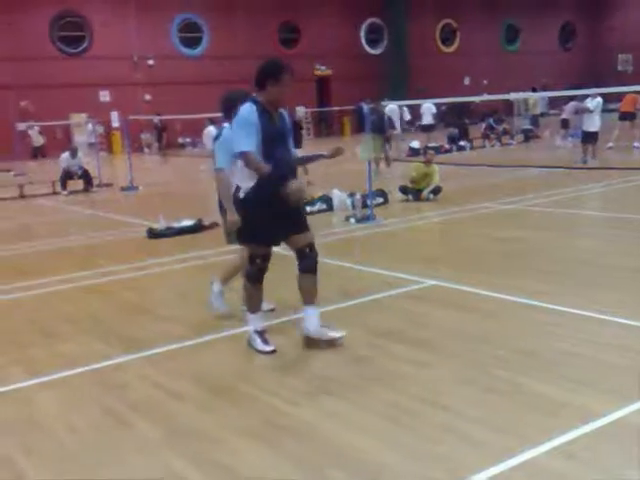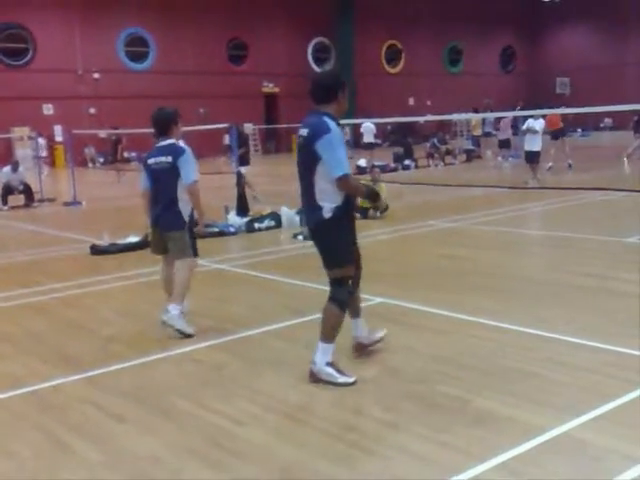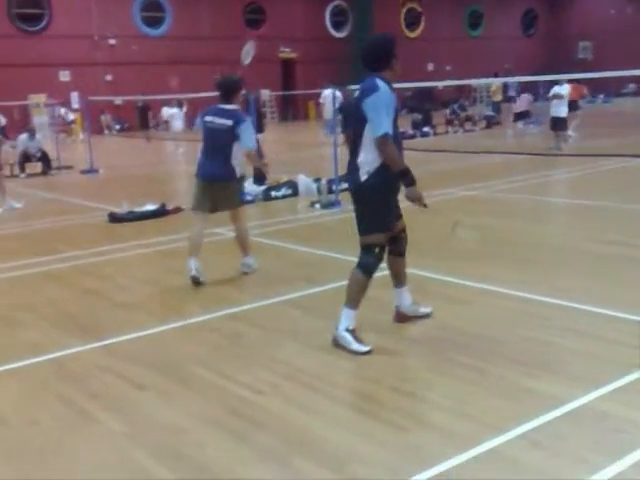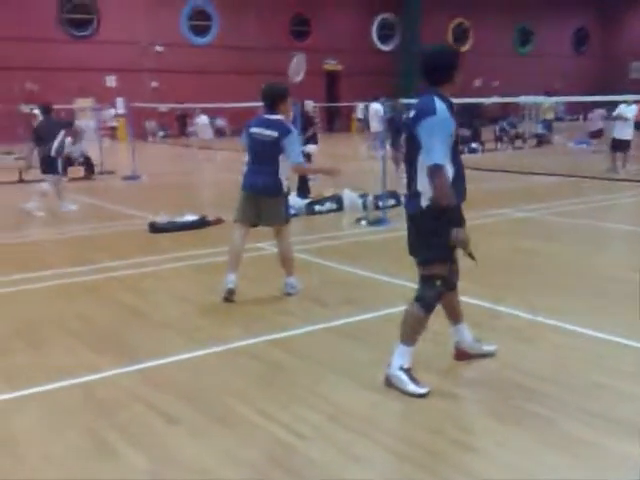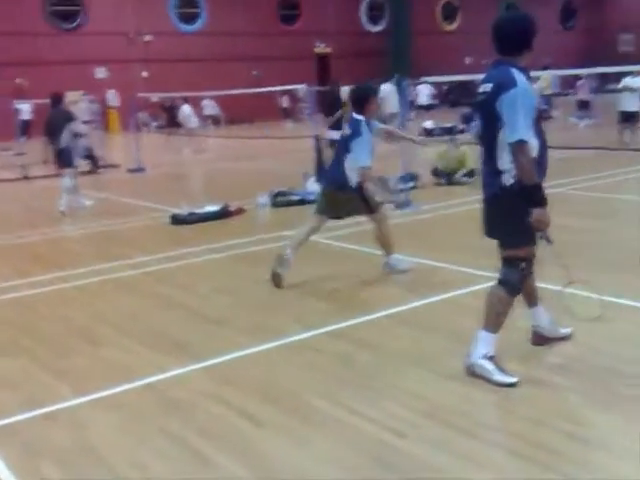
dt=1s
person 1, frame 1
left shoulder: (281, 115)
right shoulder: (246, 114)
right elbow: (248, 159)
left wrist: (323, 156)
right wrist: (284, 180)
left hip: (284, 198)
right hip: (257, 200)
left knee: (308, 255)
right knee: (258, 263)
left ankle: (312, 327)
right ankle: (255, 327)
person 1, frame 2
left shoulder: (310, 125)
right shoulder: (328, 130)
right elbow: (344, 180)
right wrist: (372, 194)
left hip: (324, 214)
right hip: (331, 217)
left knee: (351, 272)
right knee: (343, 285)
left ankle: (361, 336)
right ankle: (321, 363)
person 1, frame 3
left shoulder: (370, 89)
right shoulder: (379, 91)
right elbow: (384, 142)
right wrist: (409, 180)
left hip: (376, 181)
right hip: (372, 183)
left knee: (397, 238)
right knee: (372, 254)
left ankle: (404, 306)
right ankle: (344, 329)
person 1, frame 4
left shoulder: (426, 107)
right shoulder: (438, 112)
right elbow: (437, 172)
right wrist: (455, 221)
left hip: (430, 208)
right hip: (433, 211)
left knee: (448, 276)
right knee: (431, 288)
left ankle: (465, 342)
right ankle: (398, 367)
person 1, frame 5
left shoulder: (490, 81)
right shoulder: (517, 84)
right elbow: (520, 149)
right wrist: (538, 200)
left hip: (498, 184)
right hip: (514, 189)
left knee: (524, 259)
right knee: (515, 270)
left ankle: (542, 326)
right ankle: (481, 354)
person 2, frame 1
right shoulder: (225, 136)
right elbow: (222, 176)
right wrist: (230, 210)
right hip: (236, 204)
right knee: (248, 250)
right ankle: (218, 287)
person 2, frame 2
left shoulder: (149, 157)
right shoulder: (181, 152)
left elbow: (146, 192)
right elbow: (191, 187)
left wrist: (153, 216)
right wrist: (200, 214)
left hip: (159, 218)
right hip: (179, 218)
left knee: (168, 262)
right knee: (186, 263)
left ankle: (174, 305)
right ankle: (173, 310)
person 2, frame 3
left shoulder: (206, 114)
right shoulder: (240, 119)
right elbow: (249, 152)
right wrist: (260, 165)
left hip: (205, 173)
right hip: (228, 175)
left knee: (199, 219)
right knee: (238, 217)
left ankle: (194, 265)
right ankle: (247, 261)
person 2, frame 4
left shoulder: (252, 124)
right shoulder: (286, 130)
right elbow: (298, 167)
right wrist: (324, 170)
left hip: (250, 185)
right hip: (273, 188)
left knee: (240, 231)
right knee: (282, 233)
left ankle: (230, 281)
right ankle: (290, 281)
person 2, frame 5
left shoulder: (358, 119)
right shoulder: (362, 133)
left elbow: (383, 130)
right elbow: (364, 171)
left wrist: (410, 138)
right wrist: (380, 194)
left hip: (330, 181)
right hip: (347, 185)
left knee: (316, 221)
right knee: (379, 216)
left ankle: (287, 255)
right ankle: (391, 259)
